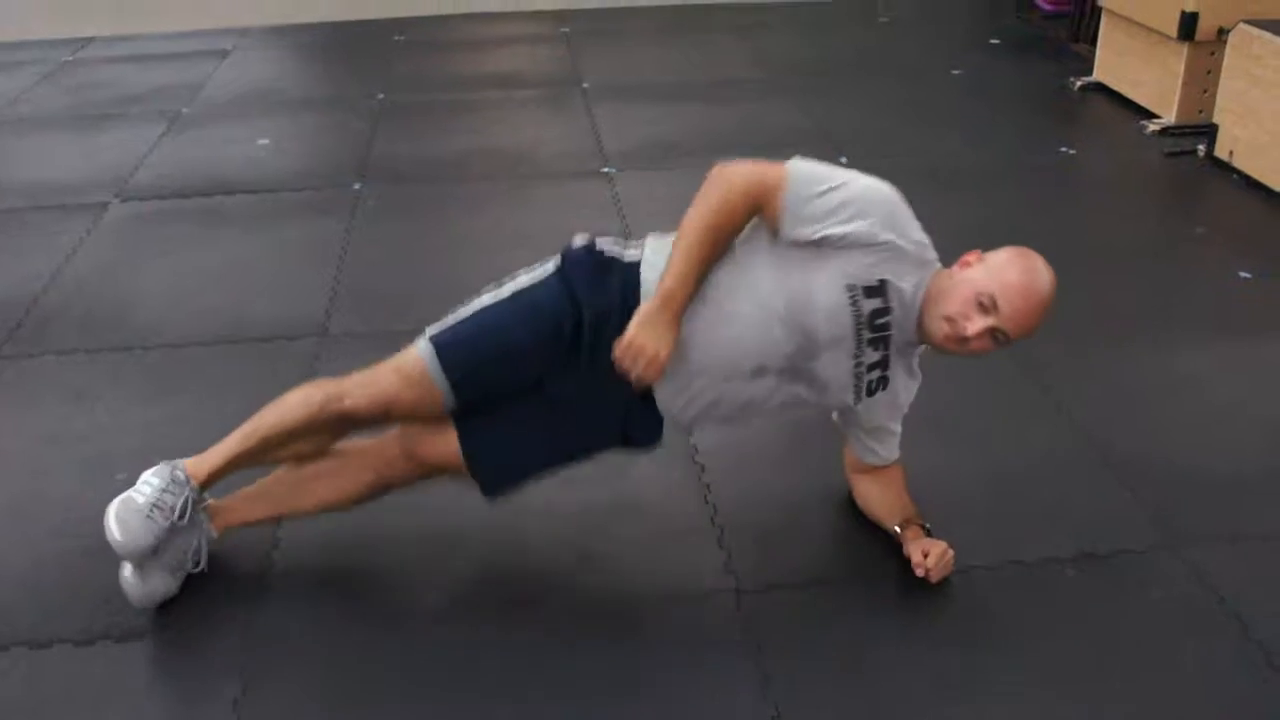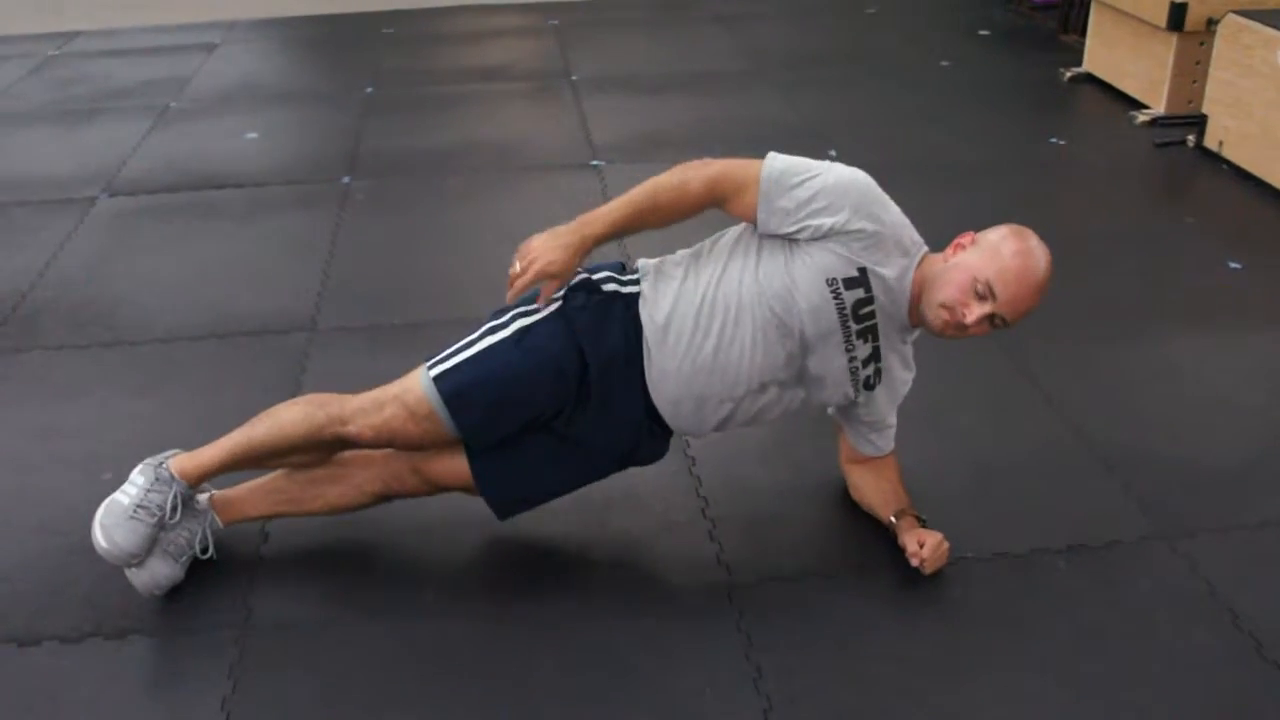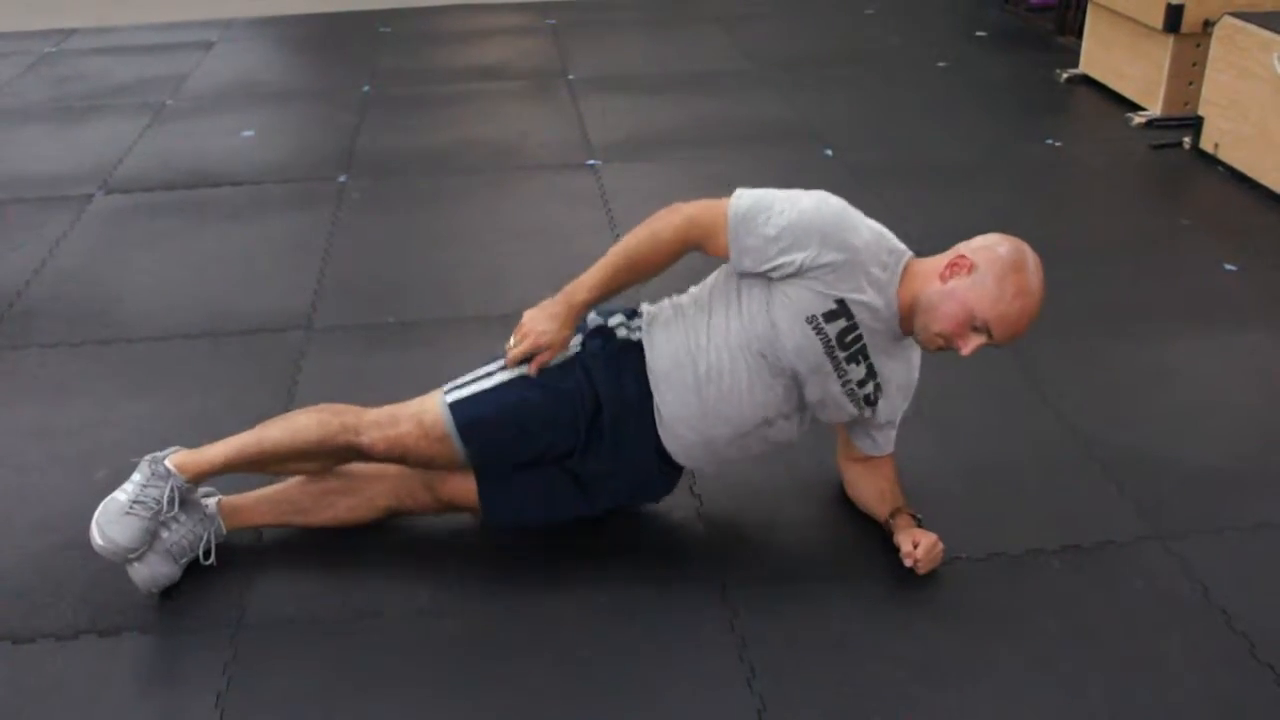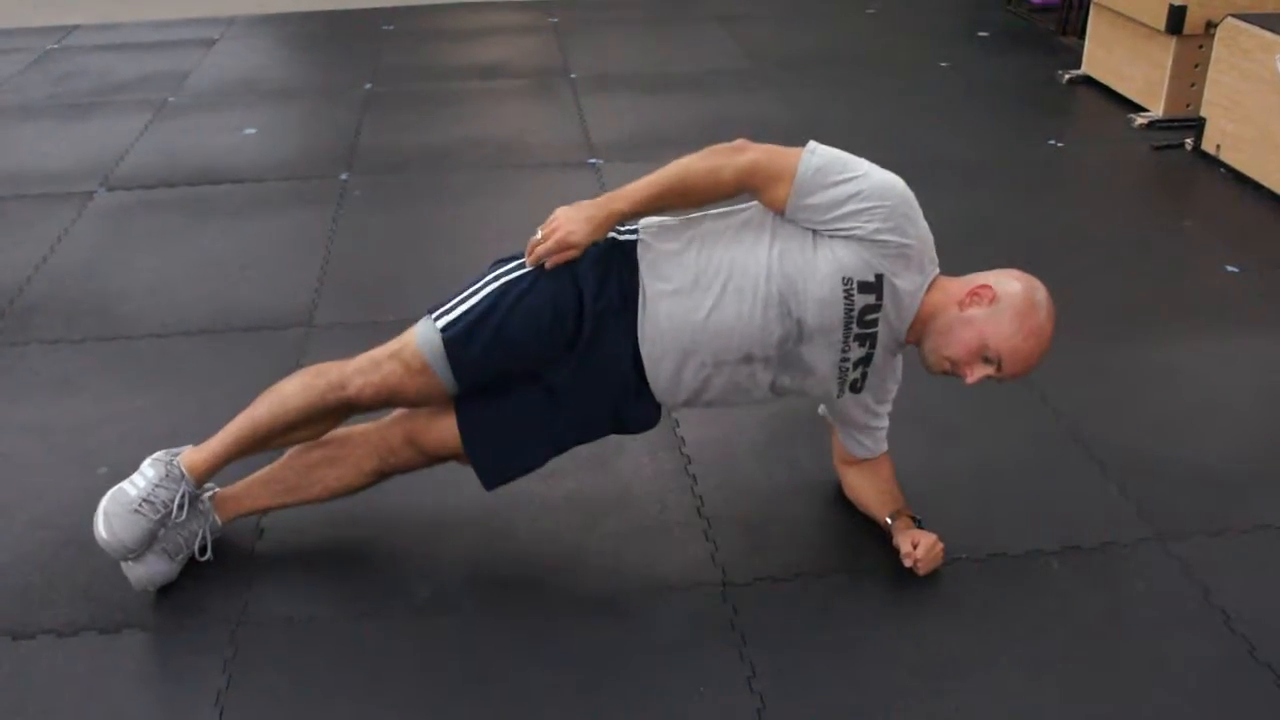
dt=0.7s
person 1, frame 1
left shoulder: (892, 374)
right shoulder: (888, 227)
left elbow: (871, 466)
right elbow: (738, 180)
left wrist: (912, 533)
right wrist: (661, 309)
left hip: (619, 401)
right hip: (602, 306)
left knee: (412, 456)
right knee: (376, 397)
left ankle: (207, 525)
right ankle: (188, 479)
person 1, frame 2
left shoulder: (888, 367)
right shoulder: (862, 213)
left elbow: (864, 459)
right elbow: (713, 180)
left wrist: (908, 524)
right wrist: (579, 233)
left hip: (627, 423)
right hip: (606, 330)
left knee: (417, 475)
right knee: (375, 424)
left ankle: (207, 519)
right ankle: (181, 474)
person 1, frame 3
left shoulder: (895, 376)
right shoulder: (841, 241)
left elbow: (863, 460)
right elbow: (688, 221)
left wrist: (903, 524)
right wrist: (567, 301)
left hip: (641, 462)
right hip: (613, 373)
left knee: (426, 488)
right knee: (390, 436)
left ankle: (209, 523)
right ankle: (180, 474)
person 1, frame 4
left shoulder: (876, 369)
right shoulder: (890, 217)
left elbow: (858, 457)
right elbow: (747, 162)
left wrist: (903, 524)
right wrist: (603, 209)
left hip: (618, 386)
right hip: (603, 288)
left knee: (412, 441)
right knee: (377, 382)
left ankle: (210, 514)
right ankle: (187, 471)
